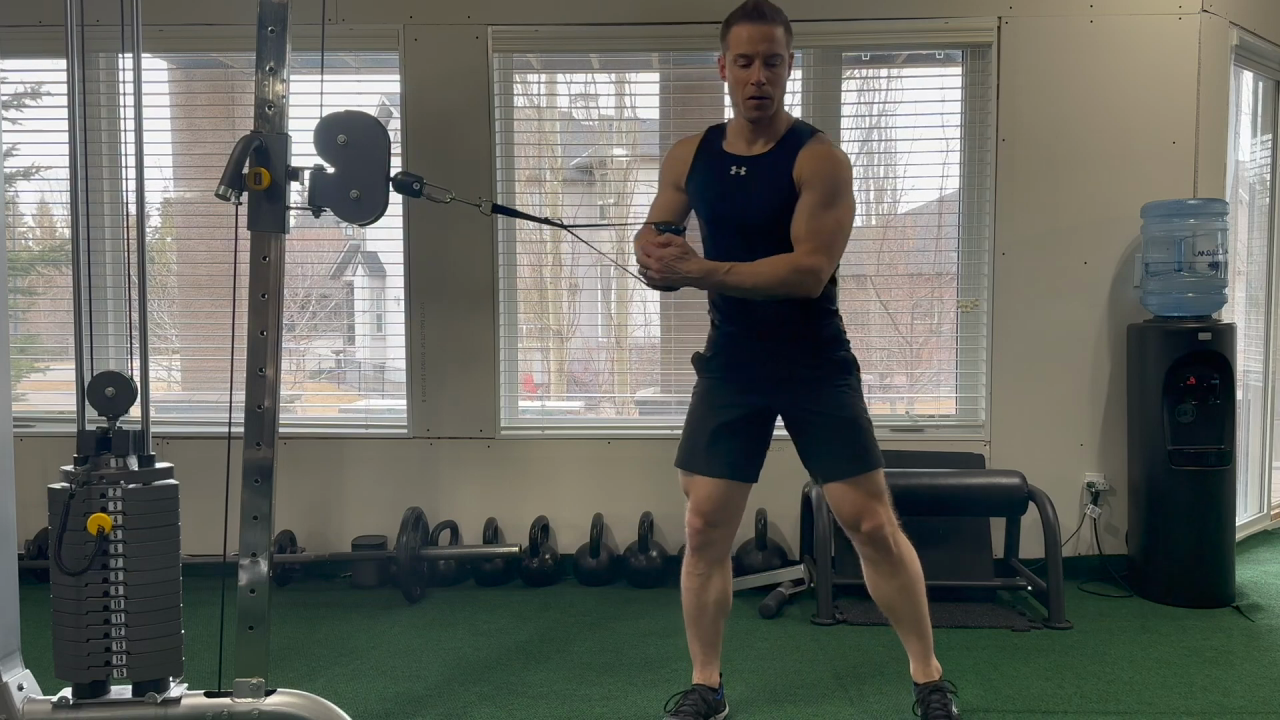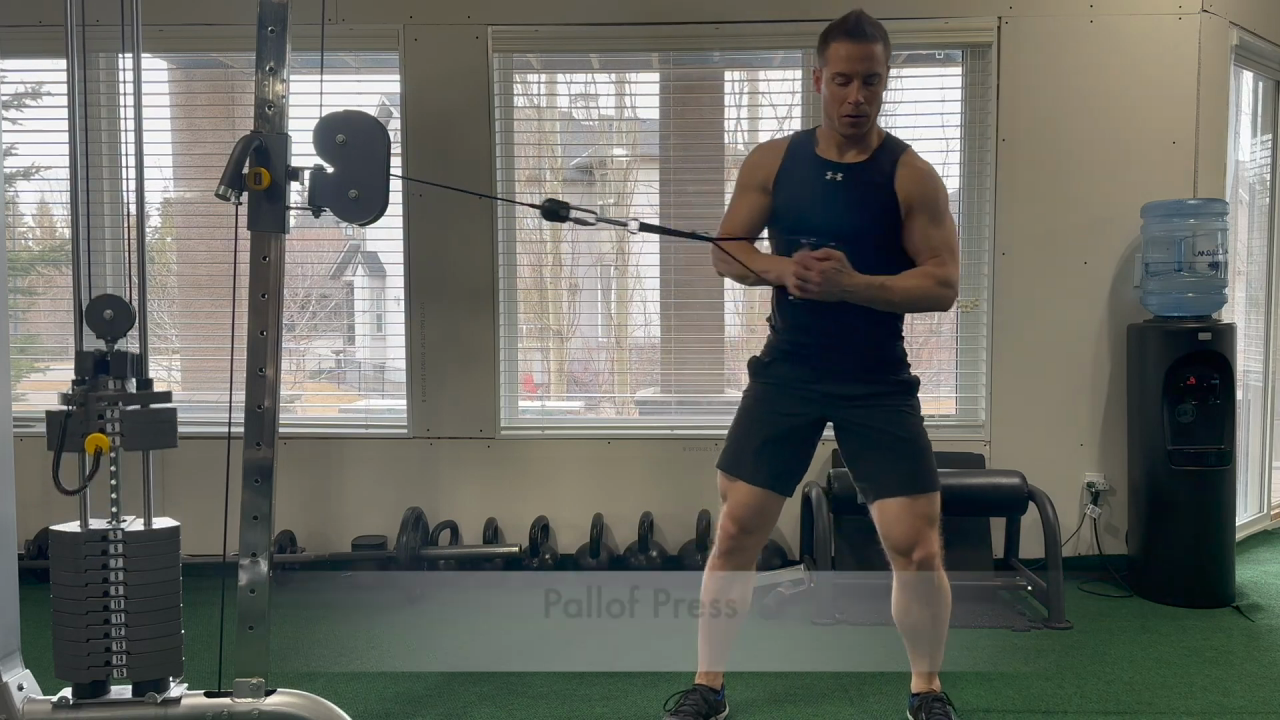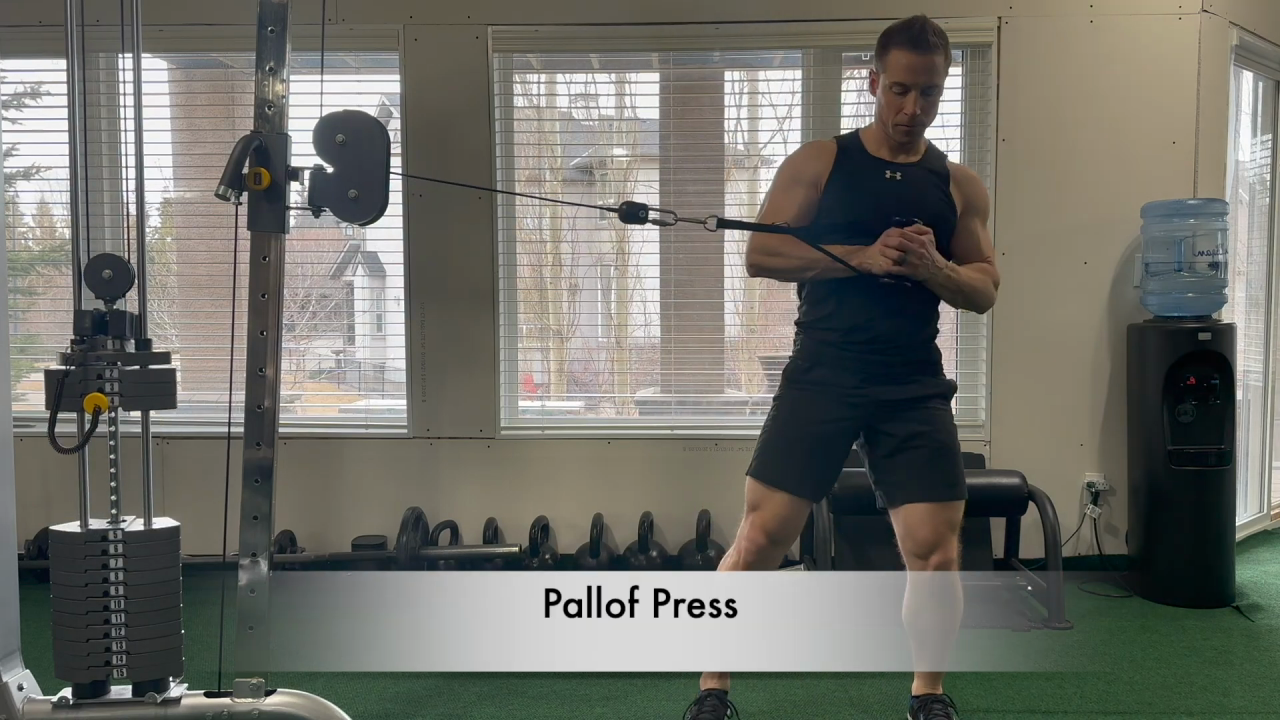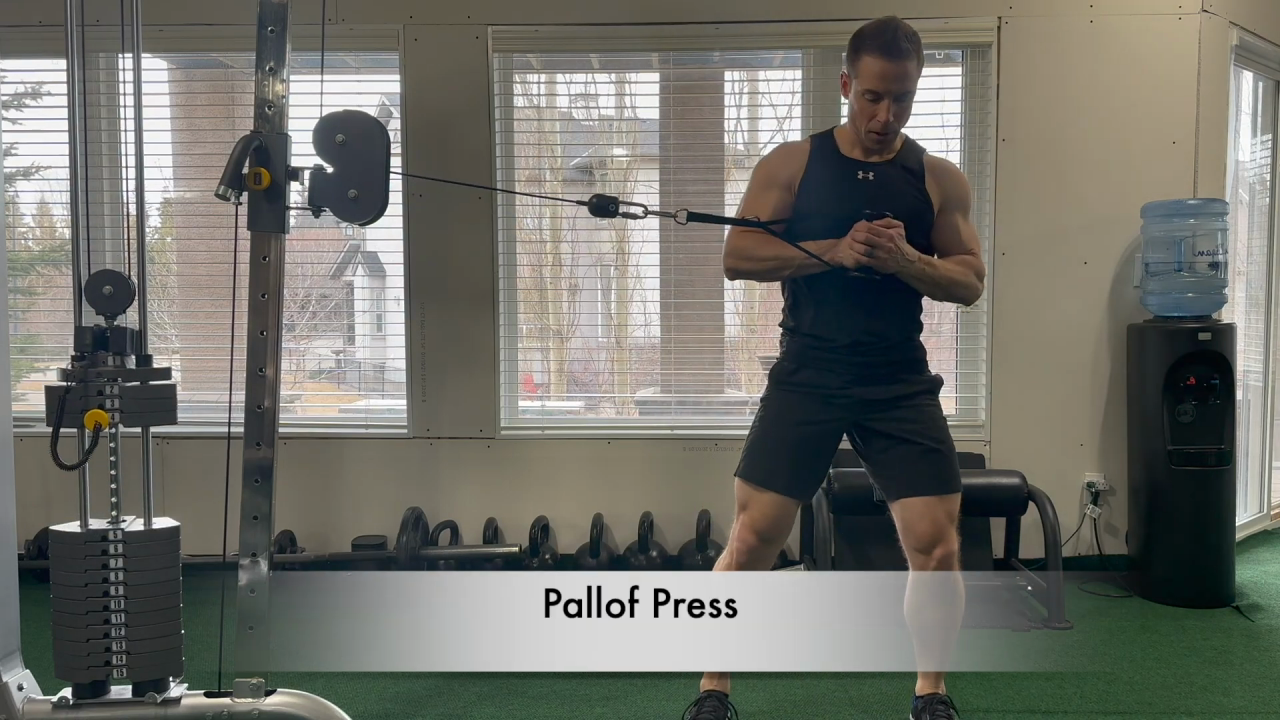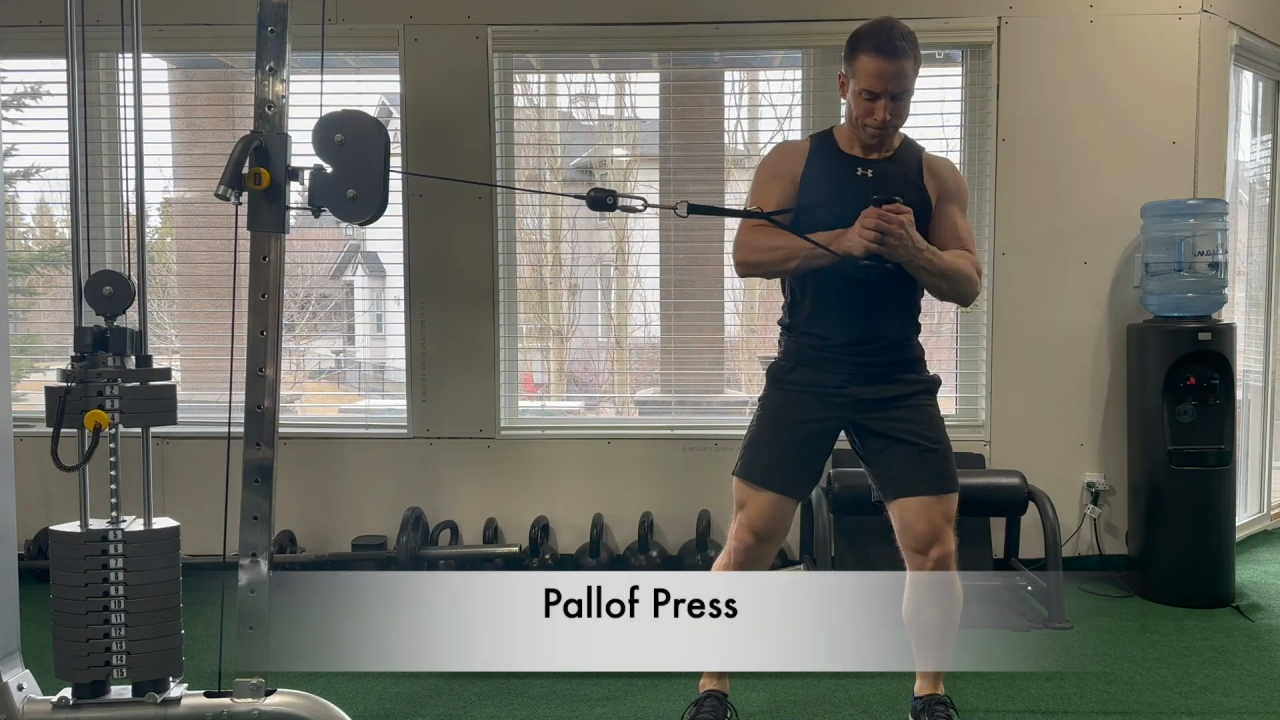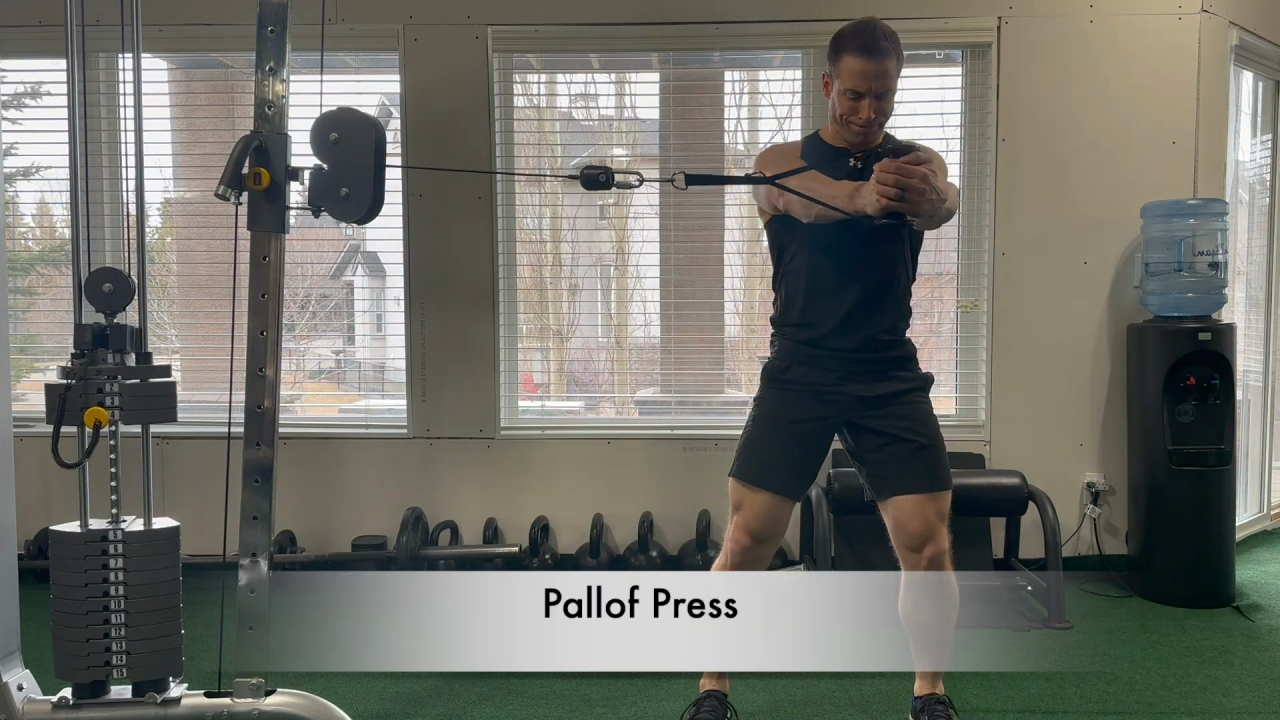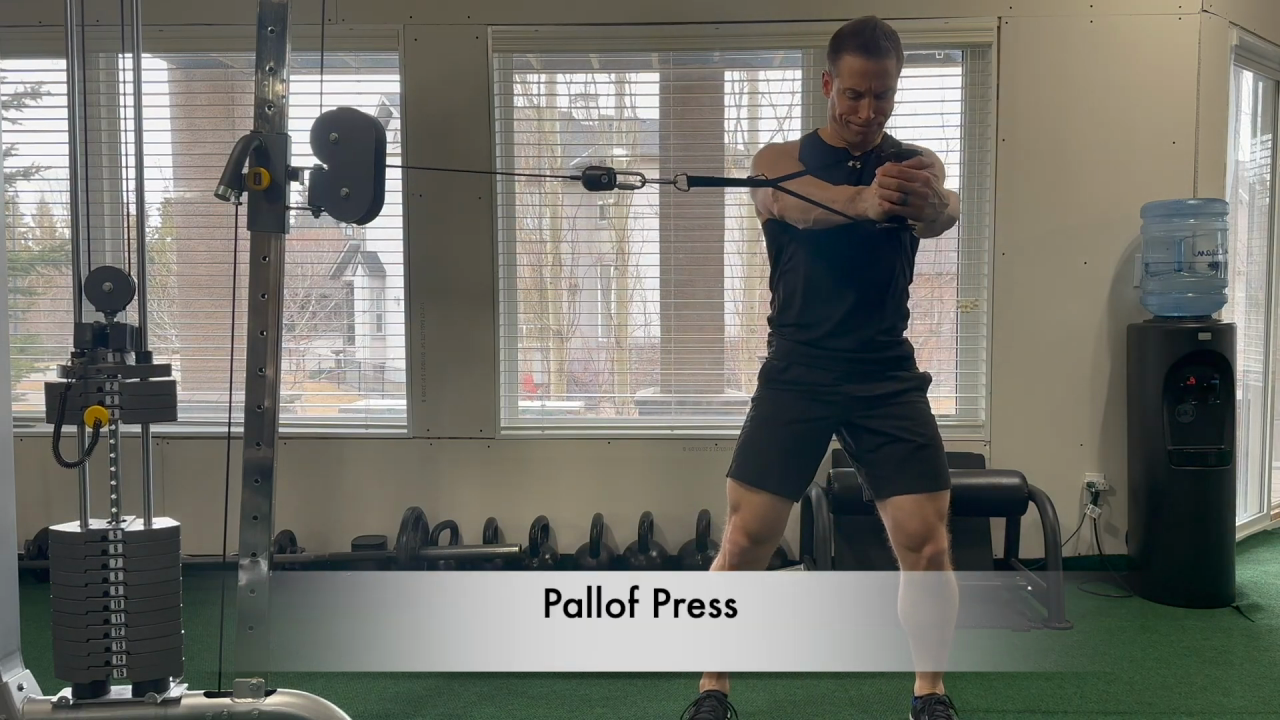
dt=0.4s
person 1, frame 1
left shoulder: (820, 158)
right shoulder: (690, 154)
left elbow: (808, 272)
right elbow: (654, 234)
left wrist: (700, 270)
right wrist: (653, 255)
left hip: (815, 367)
right hip: (731, 365)
left knee: (873, 527)
right knee: (704, 530)
person 1, frame 2
left shoulder: (913, 176)
right shoulder: (773, 161)
left elbow: (942, 286)
right elbow: (723, 249)
left wrist: (860, 285)
right wrist: (788, 272)
left hip: (879, 382)
right hip: (787, 374)
left knee: (918, 552)
right knee: (736, 533)
person 1, frame 3
left shoulder: (959, 184)
right shoulder: (818, 162)
left elbow: (985, 289)
right elbow: (761, 254)
left wrist: (932, 265)
right wrist: (864, 255)
left hip: (914, 387)
right hip: (821, 377)
left knee: (936, 556)
right knee: (758, 541)
person 1, frame 4
left shoulder: (939, 179)
right shoulder: (792, 163)
left elbow: (971, 281)
right elbow: (737, 257)
left wrist: (903, 258)
right wrist: (834, 250)
left hip: (900, 384)
right hip: (806, 377)
left knee: (937, 549)
right knee: (750, 542)
person 1, frame 5
left shoulder: (935, 175)
right shoulder: (792, 161)
left elbow: (965, 284)
right elbow: (750, 255)
left wrist: (910, 249)
right wrist: (845, 239)
left hip: (897, 380)
right hip: (806, 375)
left knee: (934, 549)
right knee: (747, 541)
person 1, frame 6
left shoulder: (916, 159)
right shoulder: (783, 160)
left elbow: (944, 206)
right elbow: (806, 202)
left wrist: (929, 194)
right wrist: (864, 194)
left hip: (889, 376)
right hip: (800, 373)
left knee: (929, 546)
right knee: (745, 542)
person 1, frame 7
left shoulder: (915, 162)
right shoulder: (782, 158)
left elbow: (945, 217)
right elbow: (797, 209)
left wrist: (926, 200)
right wrist: (863, 200)
left hip: (887, 376)
right hip: (798, 373)
left knee: (928, 546)
right knee: (744, 542)
